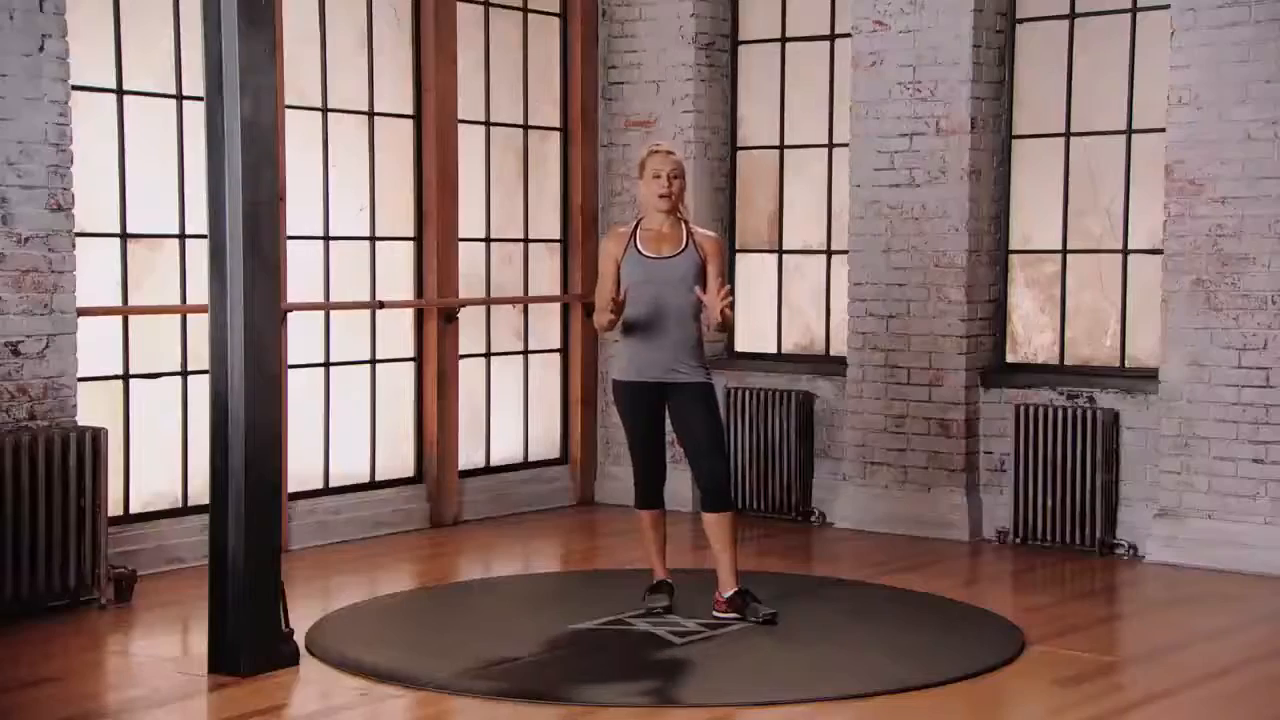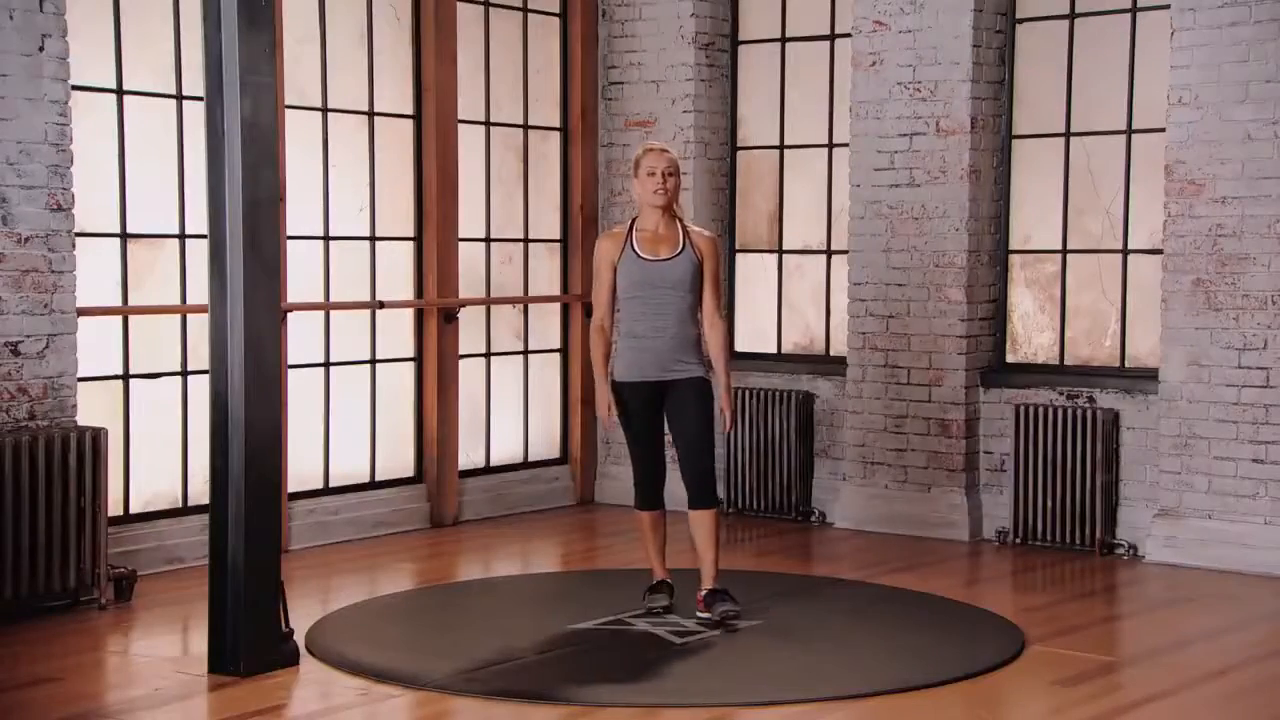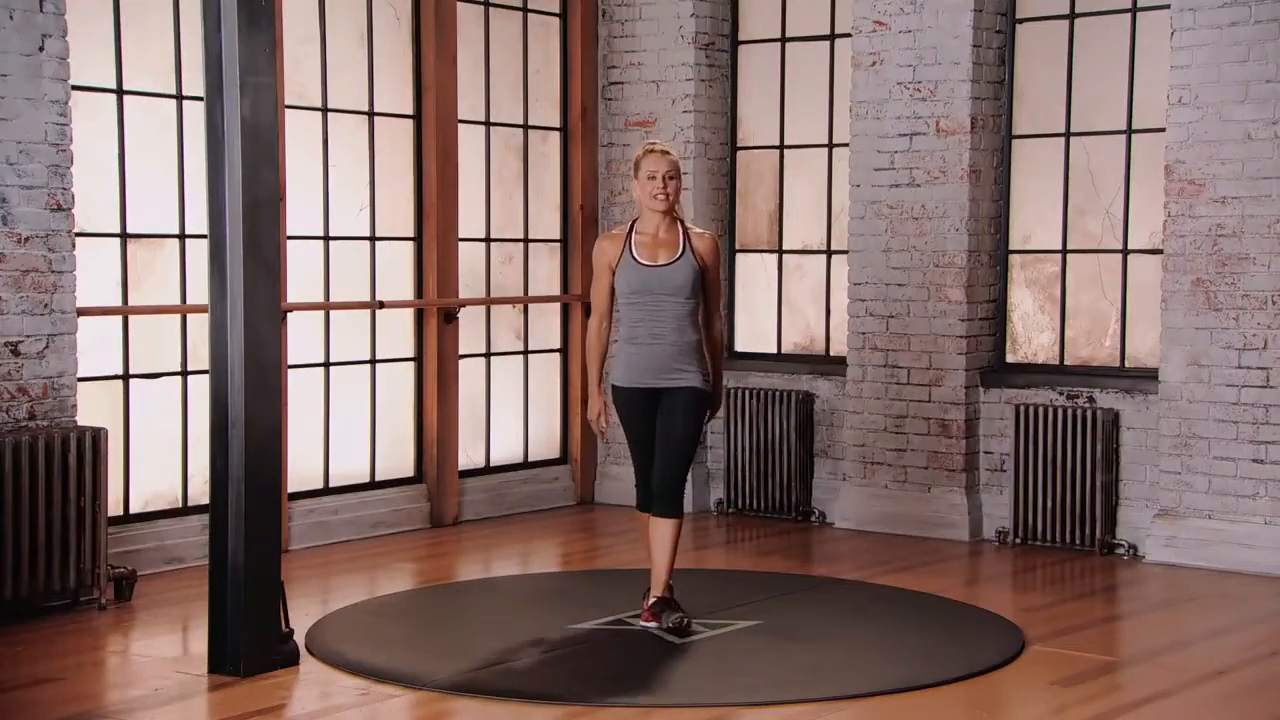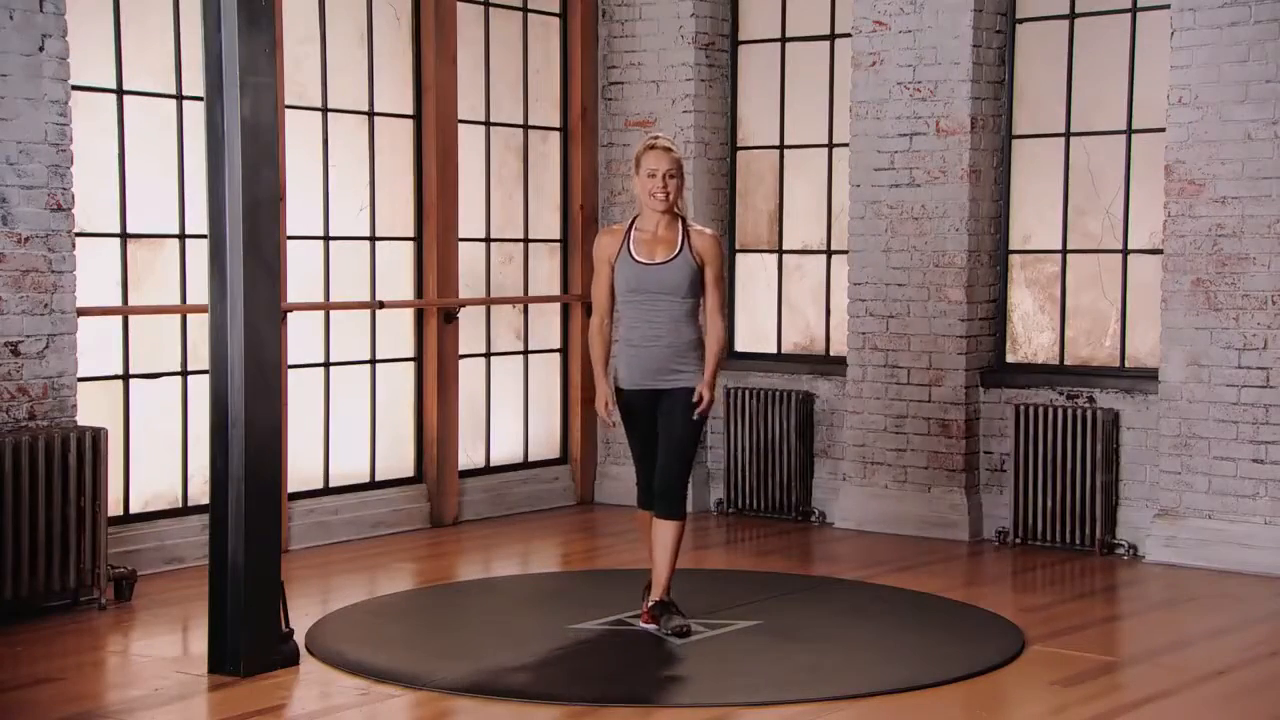
dt=0.4s
person 1, frame 1
left shoulder: (706, 243)
right shoulder: (617, 242)
left elbow: (718, 318)
right elbow: (598, 317)
left wrist: (719, 313)
right wrist: (610, 316)
left hip: (690, 375)
right hip: (635, 376)
left knee: (714, 475)
right knee: (648, 476)
left ankle: (729, 591)
right ankle: (660, 578)
person 1, frame 2
left shoulder: (702, 243)
right shoulder: (612, 244)
left elbow: (712, 316)
right elbow: (600, 320)
left wrist: (723, 383)
right wrist: (602, 383)
left hip: (687, 374)
right hip: (633, 376)
left knee: (699, 473)
right knee: (648, 477)
left ankle: (709, 588)
right ankle: (659, 578)
person 1, frame 3
left shoulder: (703, 245)
right shoulder: (611, 246)
left elbow: (712, 319)
right elbow: (599, 322)
left wrist: (717, 381)
right wrist: (593, 390)
left hip: (686, 381)
right hip: (632, 381)
left knee: (669, 484)
right knee: (648, 483)
left ankle: (657, 599)
right ankle: (658, 584)
person 1, frame 4
left shoulder: (703, 242)
right shoulder: (610, 242)
left elbow: (715, 319)
right elbow: (601, 319)
left wrist: (708, 378)
right wrist: (602, 380)
left hip: (684, 381)
right hip: (634, 381)
left knee: (671, 486)
right knee: (649, 483)
left ankle: (658, 600)
right ankle: (657, 577)
